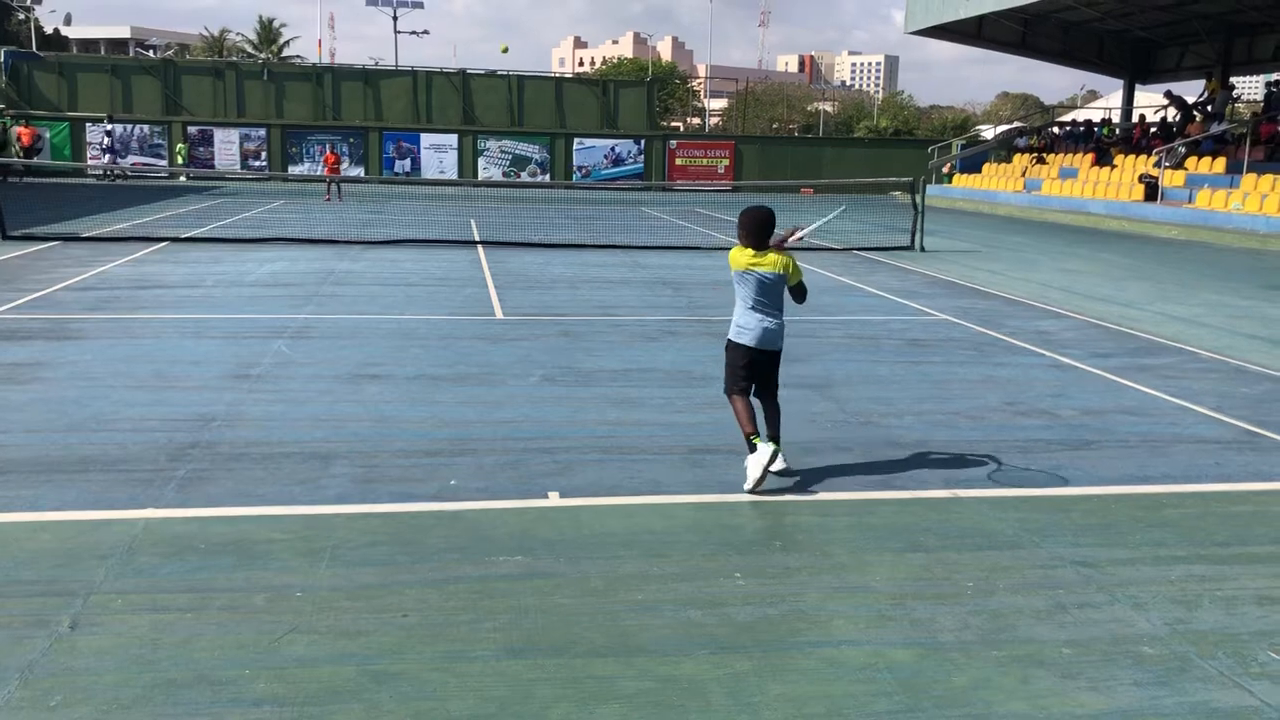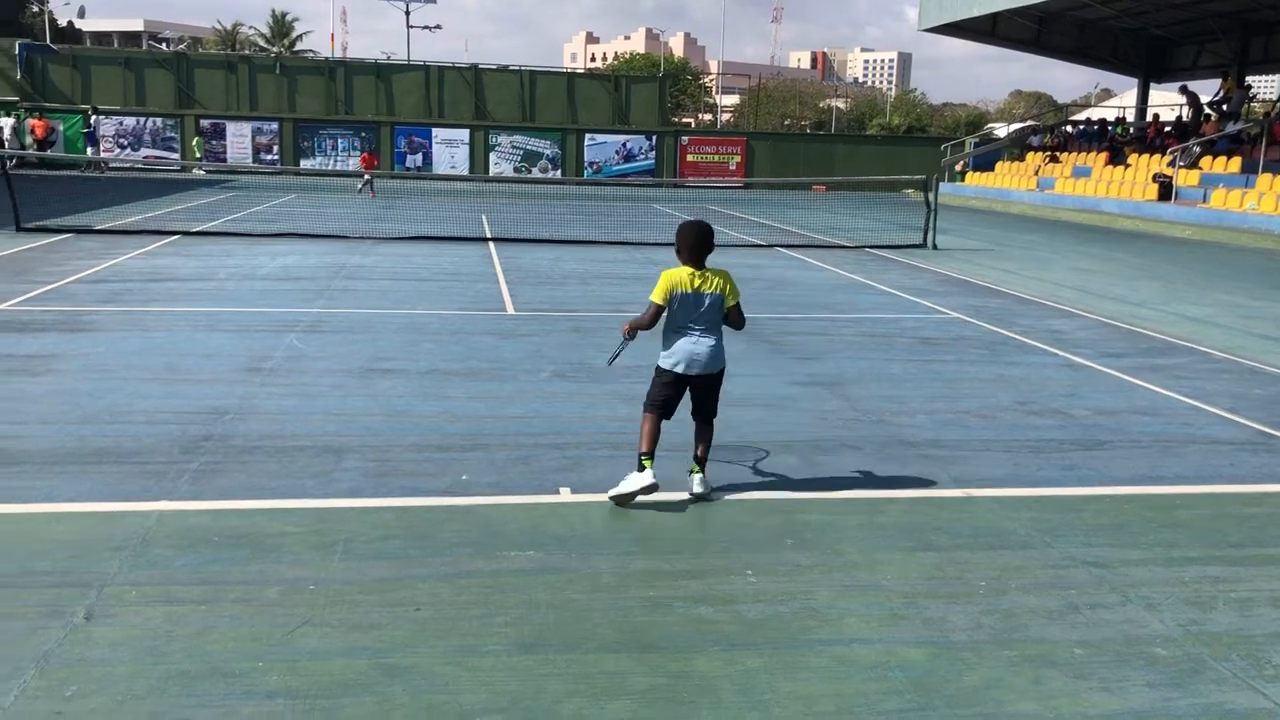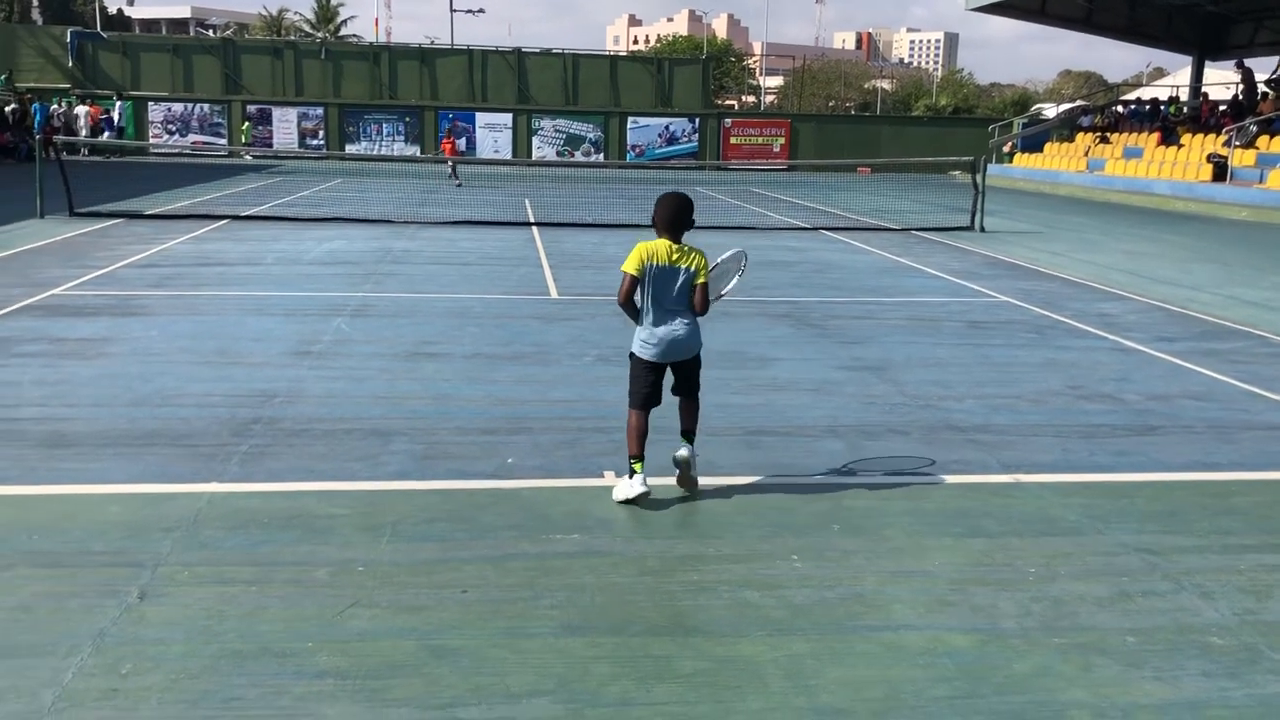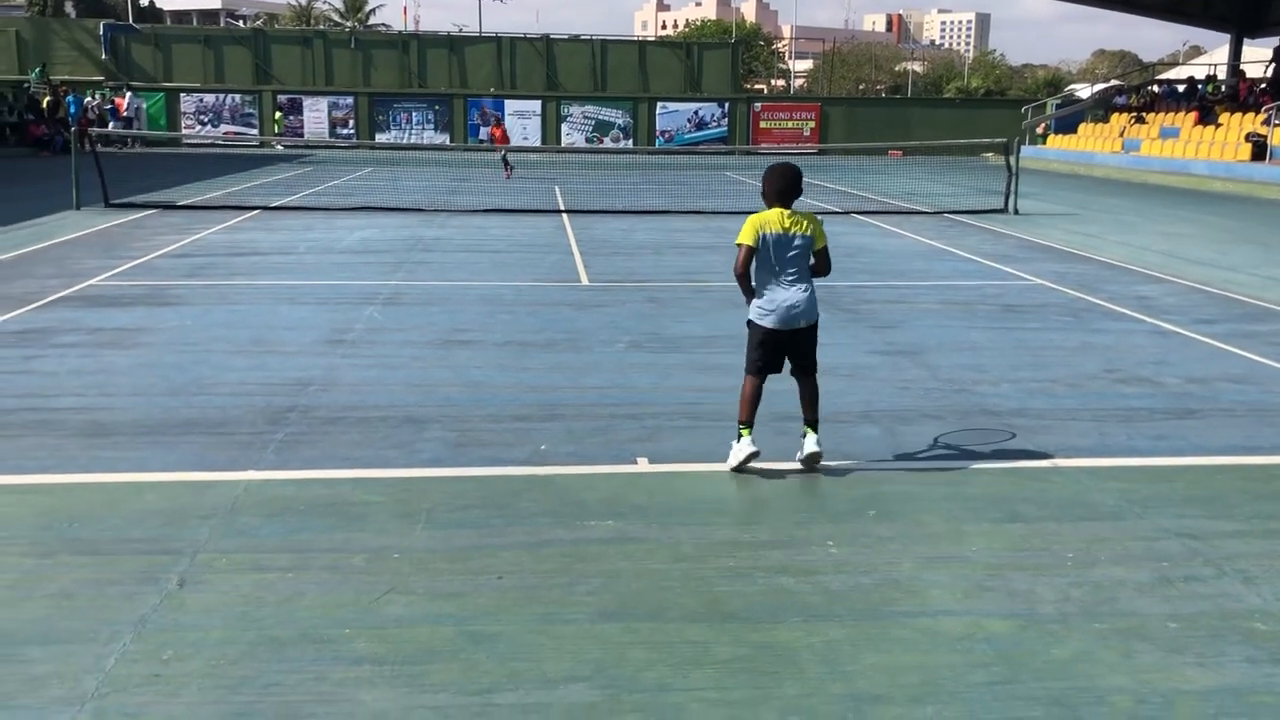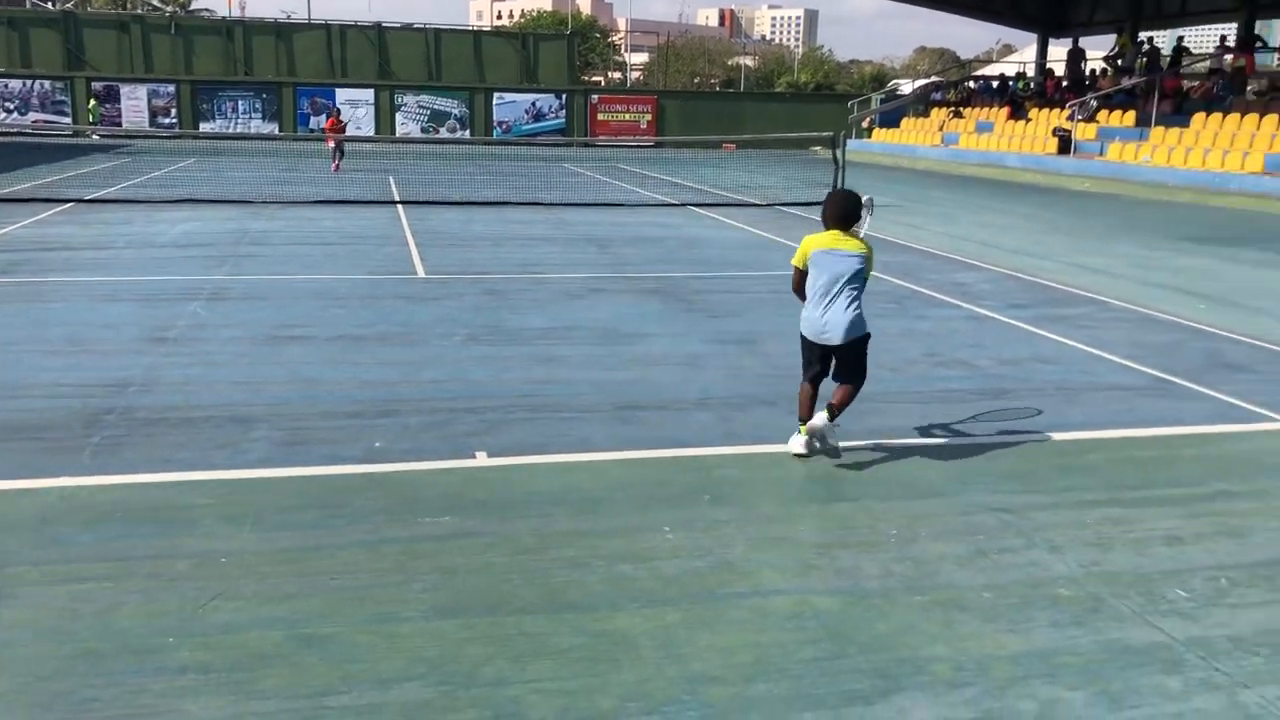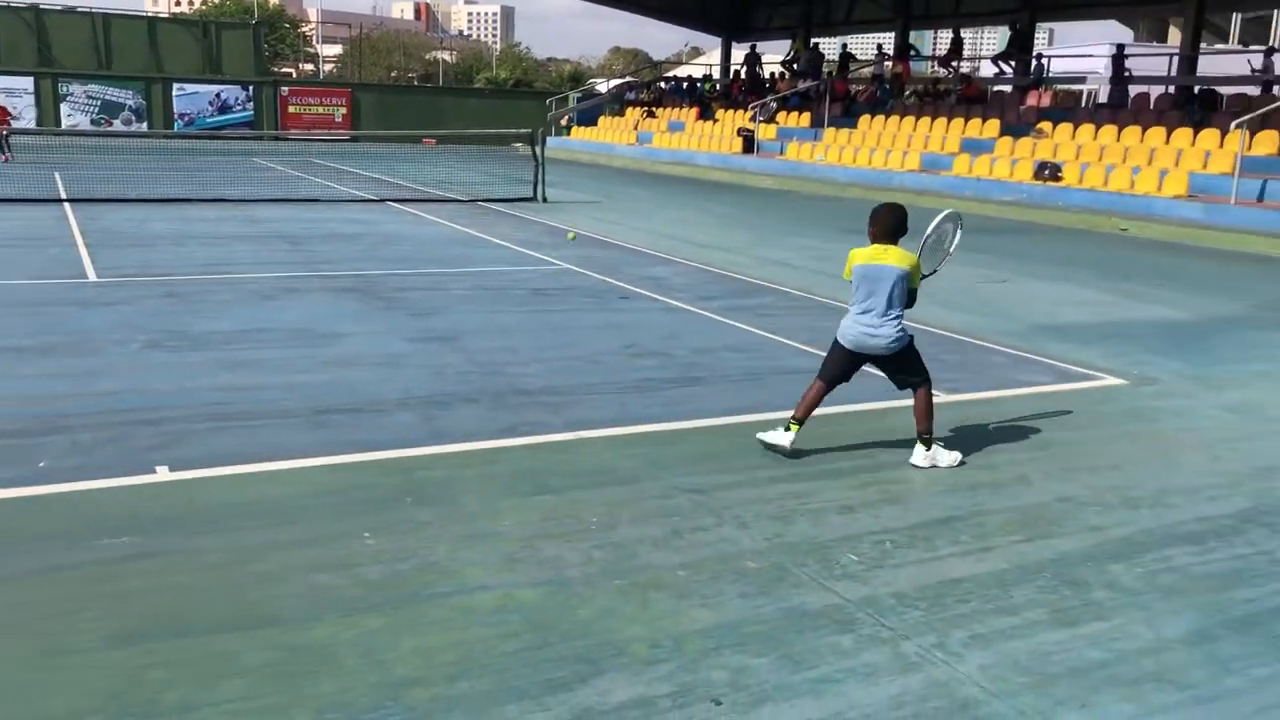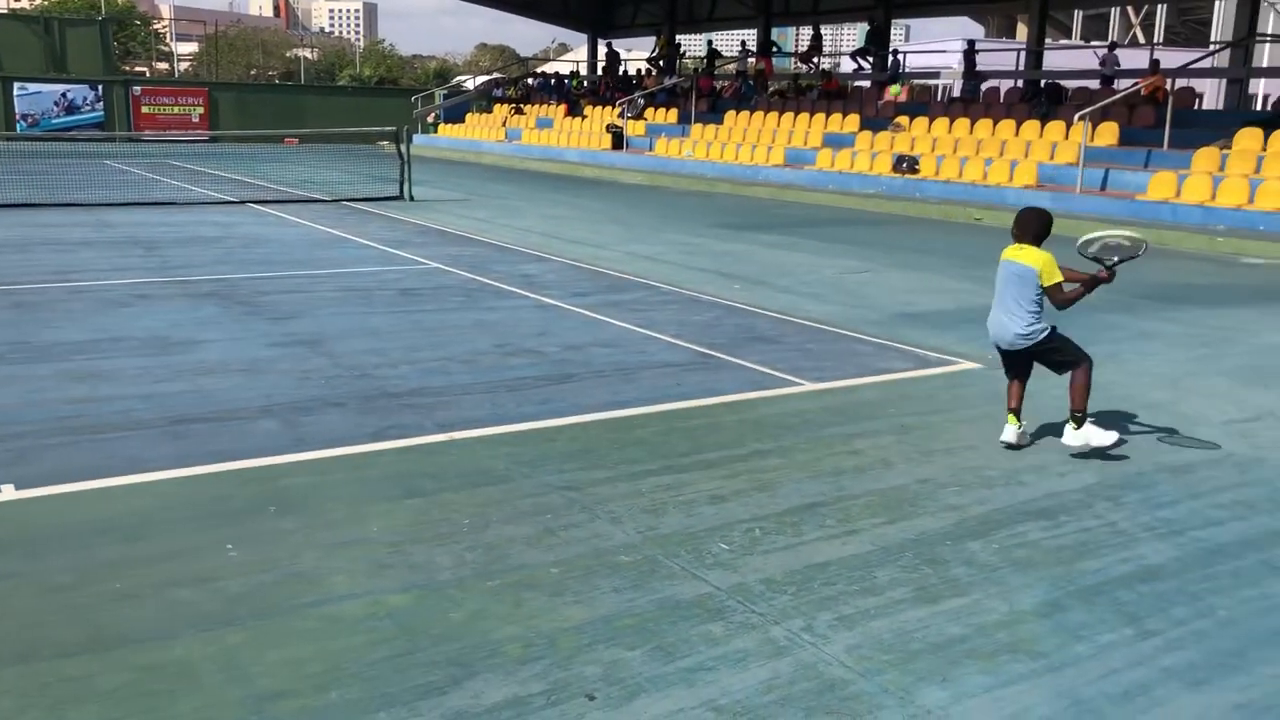
dt=0.7s
person 1, frame 1
left shoulder: (735, 256)
right shoulder: (785, 261)
right elbow: (800, 297)
left wrist: (779, 243)
left hip: (744, 337)
right hip: (773, 338)
left knee: (737, 393)
right knee: (768, 395)
left ankle: (758, 447)
right ankle: (773, 451)
person 1, frame 2
left shoulder: (669, 279)
right shoulder: (723, 280)
left elbow: (649, 320)
right elbow: (738, 322)
left wrist: (632, 326)
left hip: (674, 359)
right hip: (710, 362)
left knee: (652, 412)
right knee: (704, 419)
left ankle: (645, 471)
right ankle: (698, 475)
person 1, frame 3
left shoulder: (643, 251)
right shoulder: (697, 258)
left elbow: (624, 298)
right elbow: (701, 307)
left wrist: (641, 318)
left hip: (650, 344)
right hip: (686, 342)
left knee: (638, 407)
right knee: (689, 396)
left ankle: (635, 476)
right ankle: (686, 448)
person 1, frame 4
left shoulder: (755, 223)
right shoulder: (811, 224)
left elbow: (741, 267)
right elbow: (824, 268)
left wrist: (751, 293)
left hip: (767, 314)
right hip: (803, 313)
left knee: (755, 376)
right knee: (806, 375)
left ankle: (745, 440)
right ankle: (811, 436)
person 1, frame 5
left shoulder: (810, 244)
right shoulder: (864, 249)
left elbow: (797, 286)
left hip: (814, 325)
right hip: (848, 328)
left knee: (811, 378)
right knee: (852, 380)
left ankle: (804, 435)
right ankle: (823, 420)
person 1, frame 6
left shoulder: (857, 256)
right shoulder: (910, 261)
right elbow: (909, 301)
left hip: (853, 335)
right hip: (892, 340)
left knee: (823, 382)
right knee: (921, 386)
left ankle: (788, 432)
right ankle: (925, 449)
person 1, frame 7
left shoulder: (1007, 253)
right shoulder: (1044, 260)
right elbow: (1060, 301)
left wrist: (1091, 277)
right wrist: (1091, 284)
left hip: (999, 331)
right hip: (1028, 334)
left knee: (1017, 376)
right knee: (1082, 363)
left ankle: (1013, 426)
right ankle: (1077, 428)
